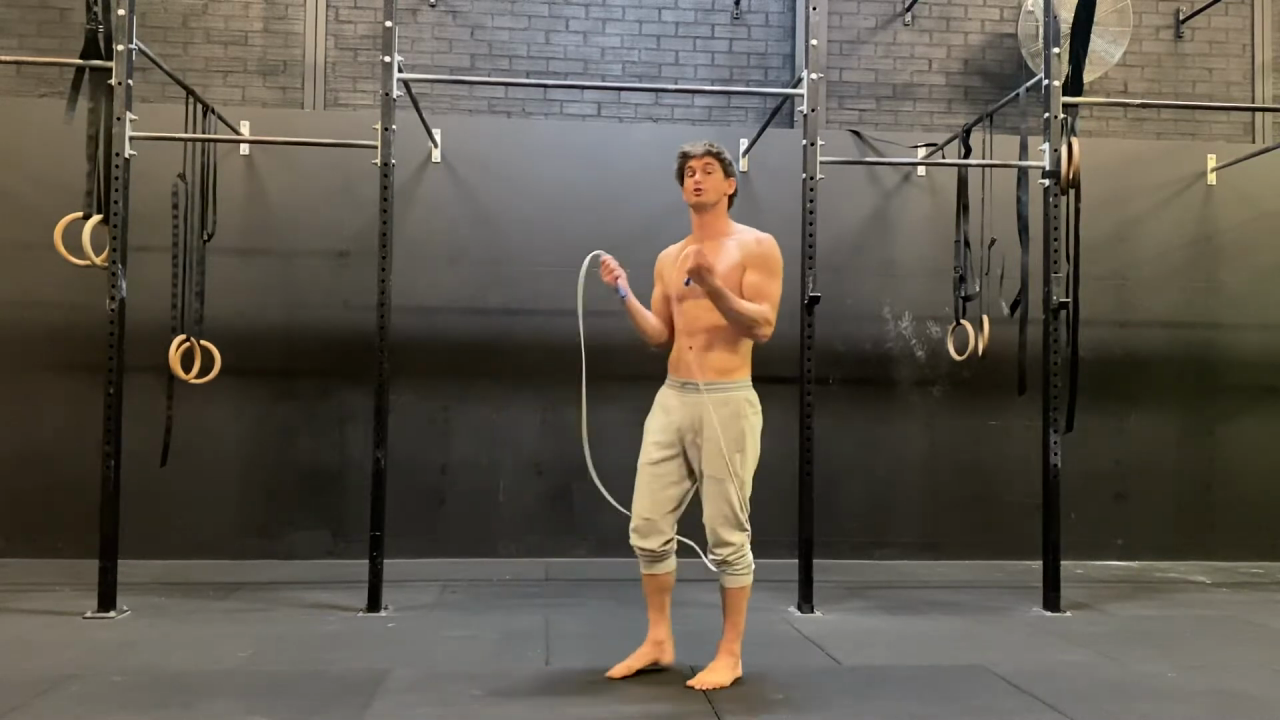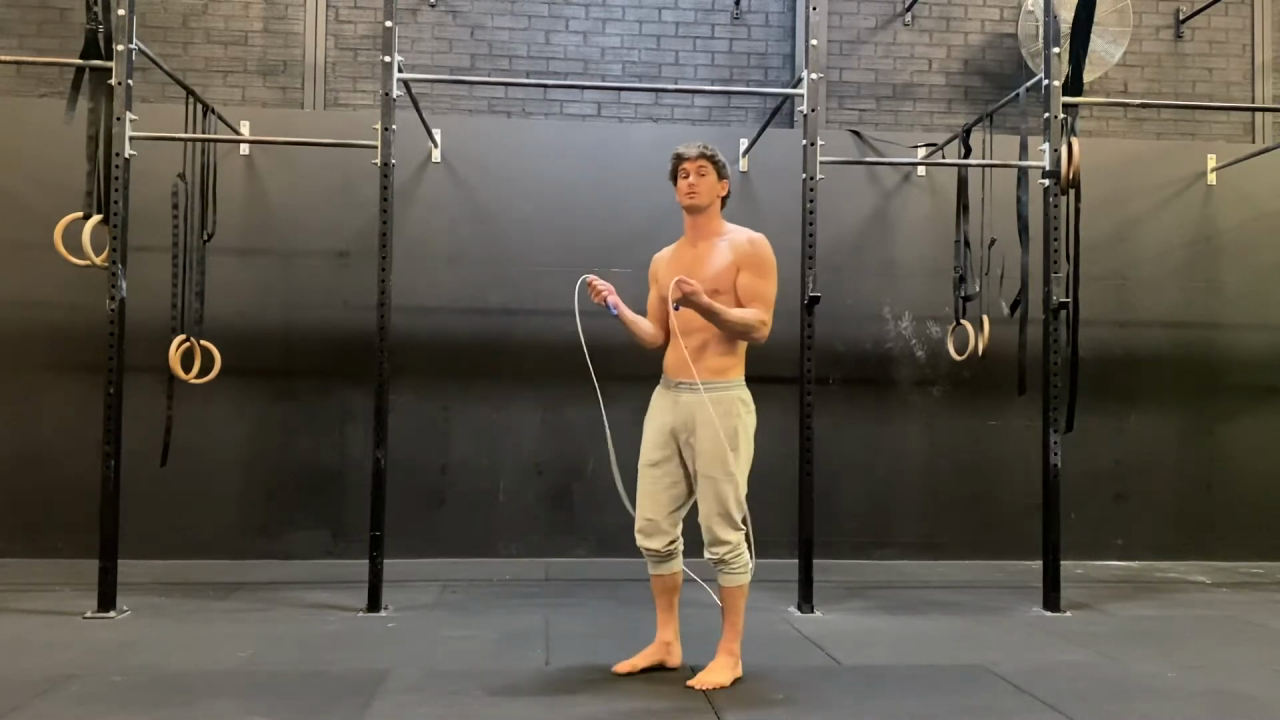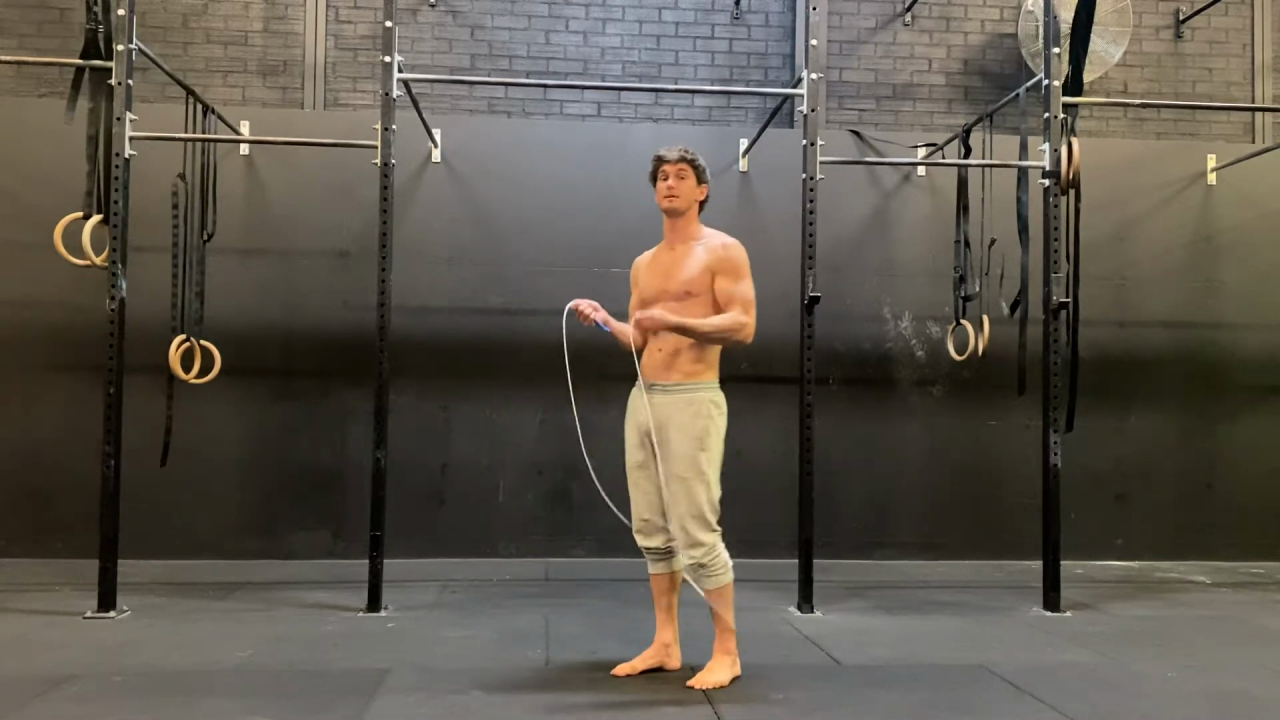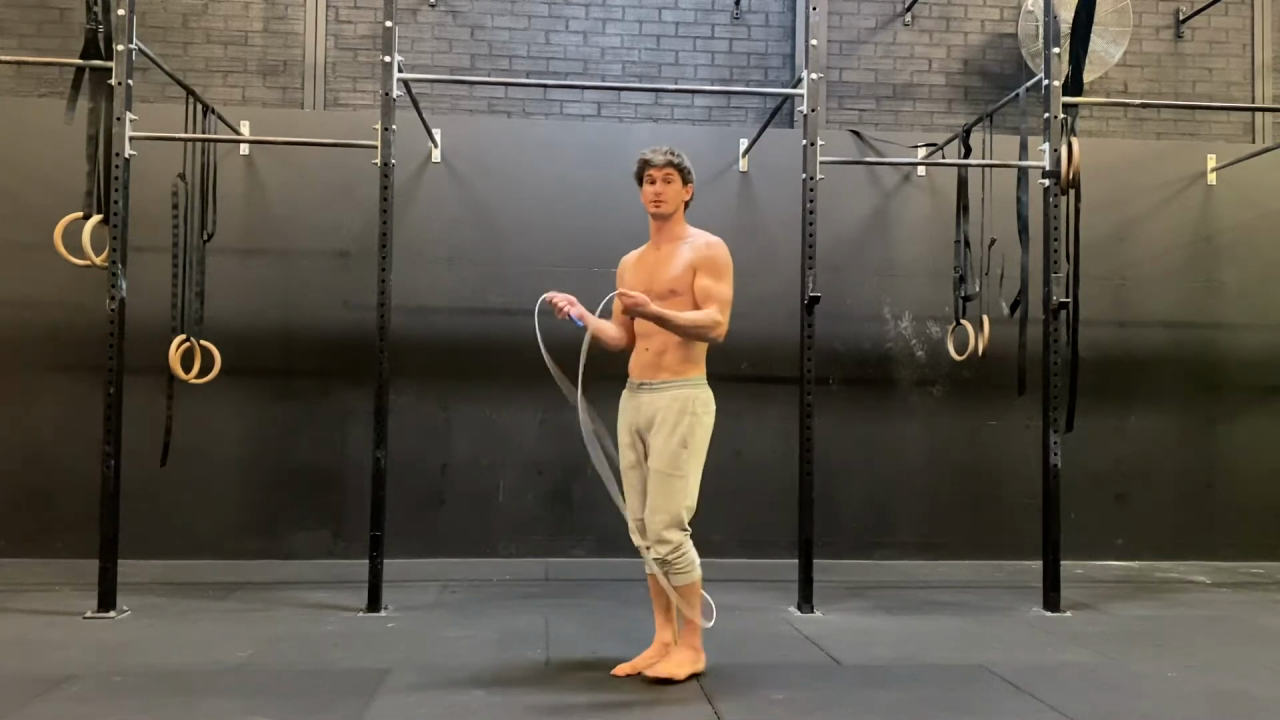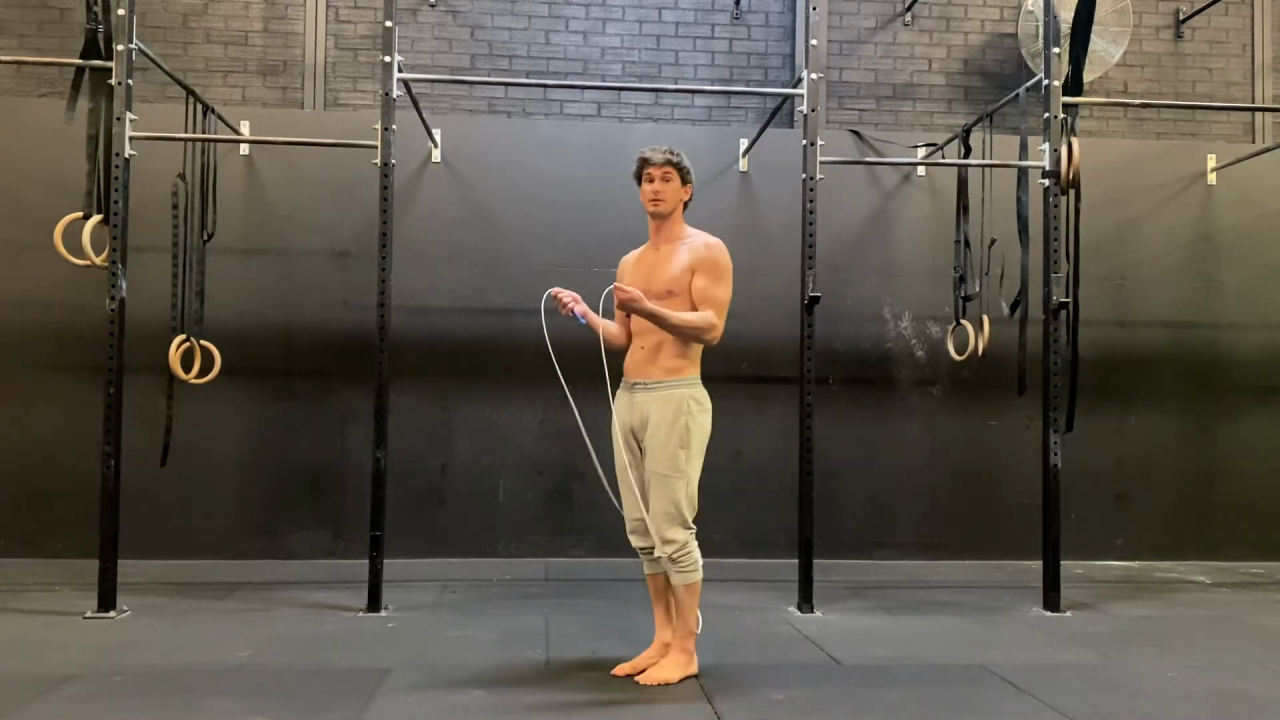
dt=0.3s
person 1, frame 1
left shoulder: (756, 246)
right shoulder: (668, 259)
left elbow: (763, 325)
right elbow: (659, 334)
left wrist: (714, 287)
right wrist: (624, 292)
left hip: (727, 402)
right hip: (671, 399)
left knee: (727, 536)
right knee: (647, 527)
left ankle: (730, 655)
right ankle: (658, 639)
person 1, frame 2
left shoulder: (749, 246)
right shoulder: (662, 260)
left elbow: (759, 327)
left wrist: (703, 303)
right wrist: (617, 306)
left hip: (720, 401)
right hip: (666, 399)
left knee: (723, 534)
right knee: (652, 528)
left ankle: (729, 654)
right ankle: (666, 641)
person 1, frame 3
left shoulder: (723, 250)
right shoulder: (643, 264)
left elbow: (743, 328)
left wrist: (678, 320)
right wrist: (604, 321)
left hip: (693, 401)
right hip: (643, 400)
left knee: (696, 530)
right knee: (652, 530)
left ankle: (726, 652)
right ankle: (666, 643)
person 1, frame 4
left shoulder: (707, 249)
right shoulder: (630, 263)
left elbow: (715, 325)
left wrist: (655, 311)
right wrist: (581, 315)
left hip: (682, 399)
right hip: (633, 399)
left knee: (667, 527)
right knee: (644, 530)
left ankle: (691, 644)
right ankle: (664, 640)
person 1, frame 5
left shoulder: (706, 250)
right shoulder: (629, 263)
left elbow: (712, 327)
left wrist: (650, 309)
right wrist: (585, 314)
left hip: (676, 398)
right hip: (628, 399)
left knee: (673, 529)
right knee: (642, 531)
left ankle: (686, 651)
right ankle: (663, 641)
